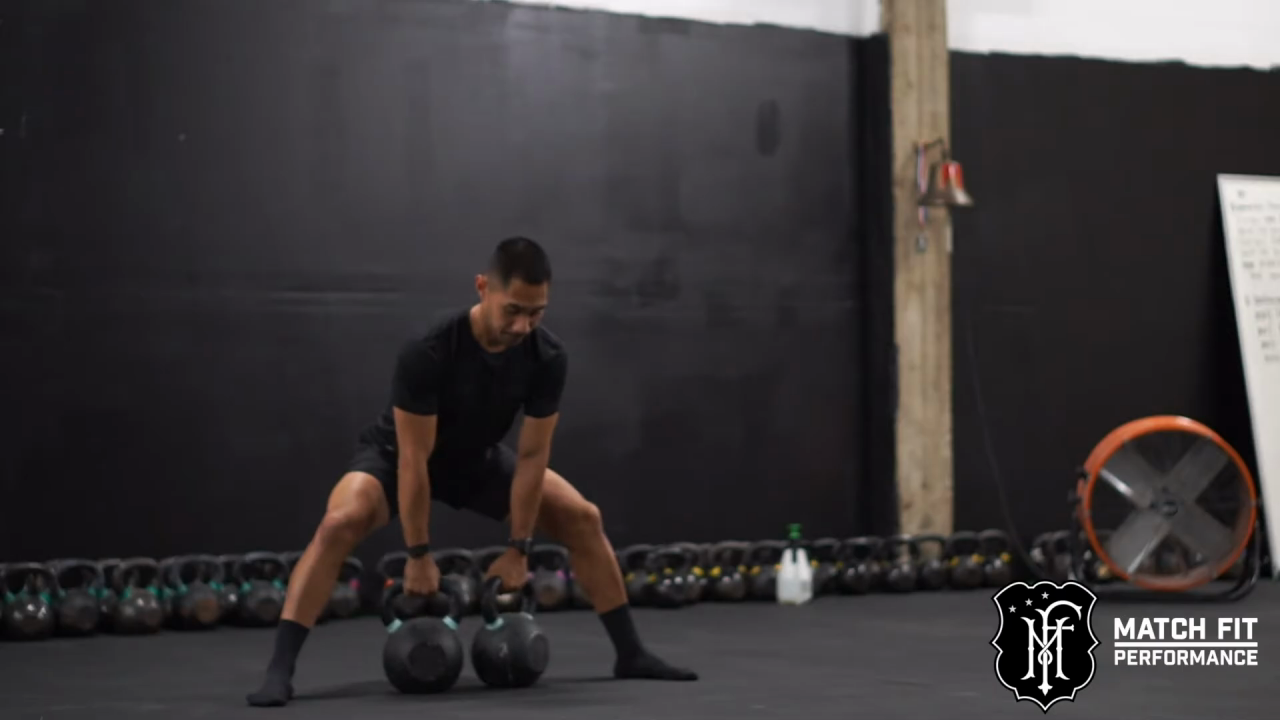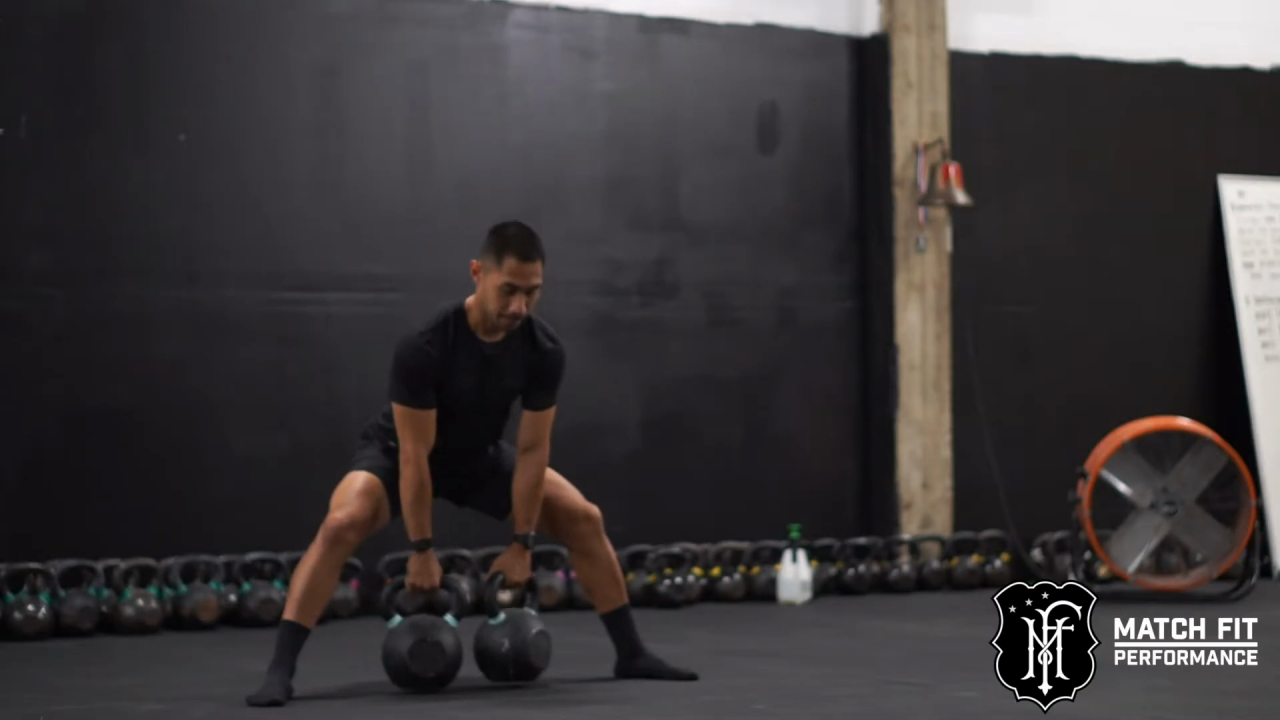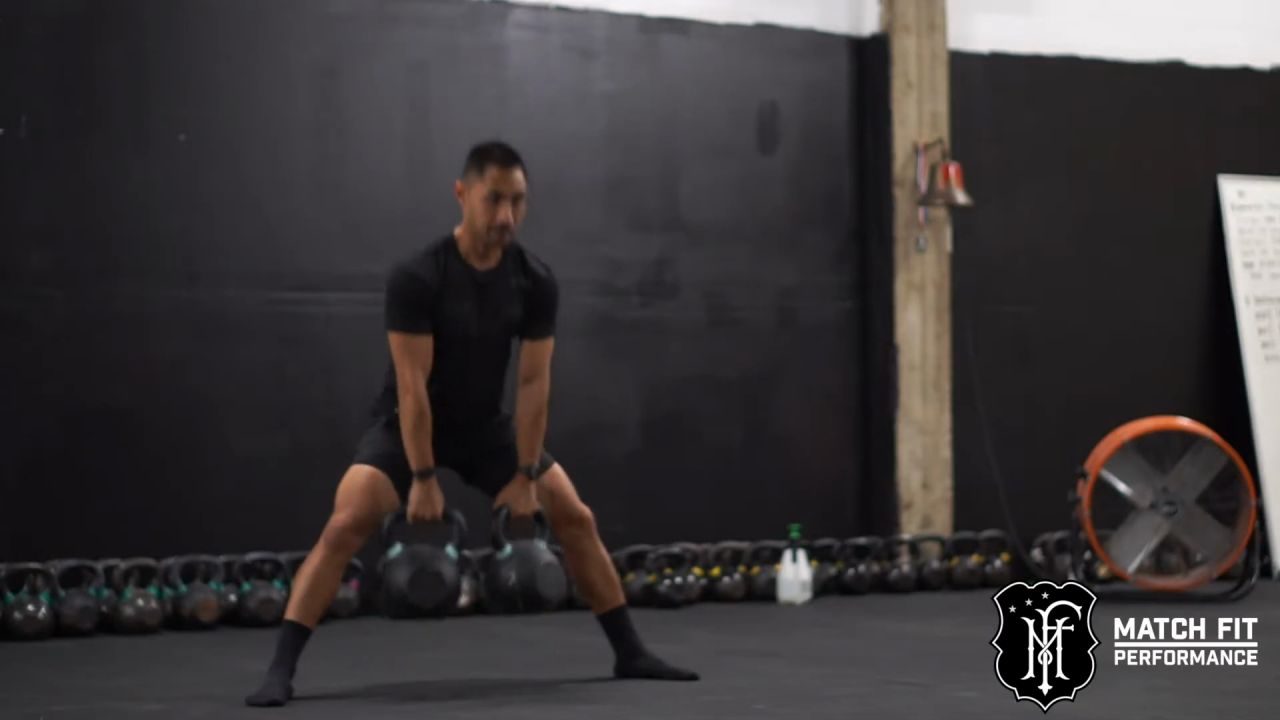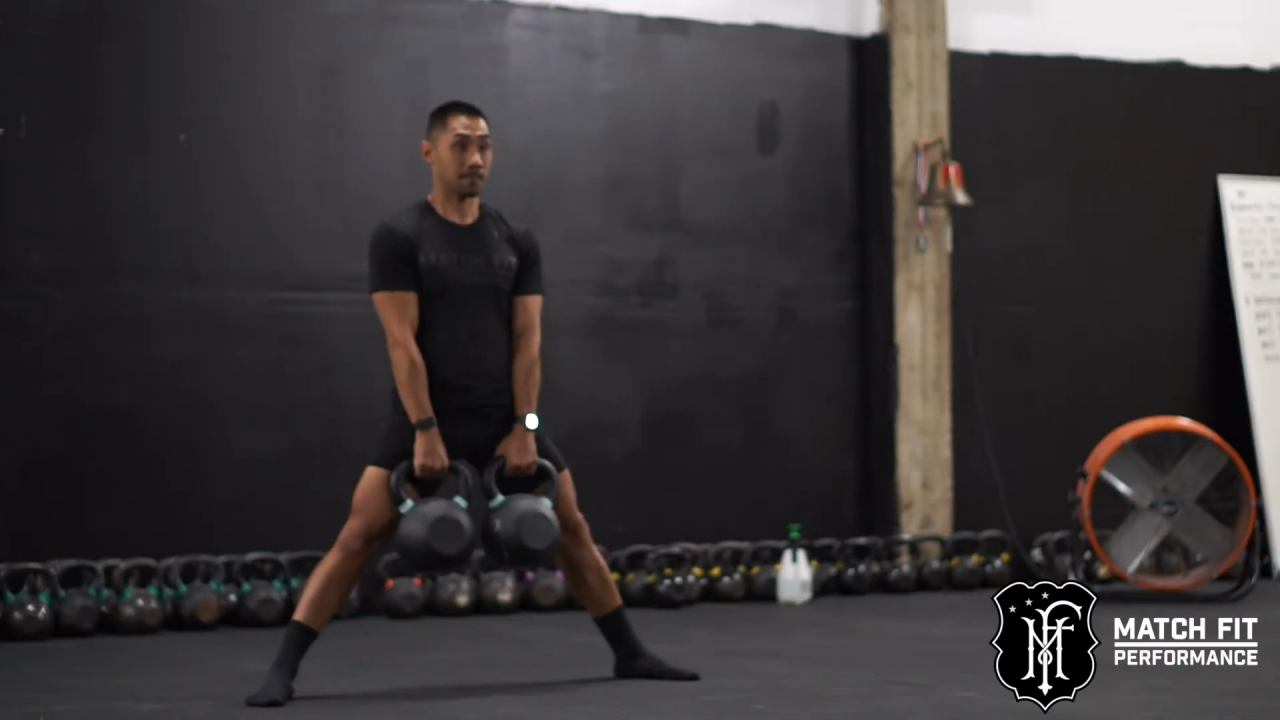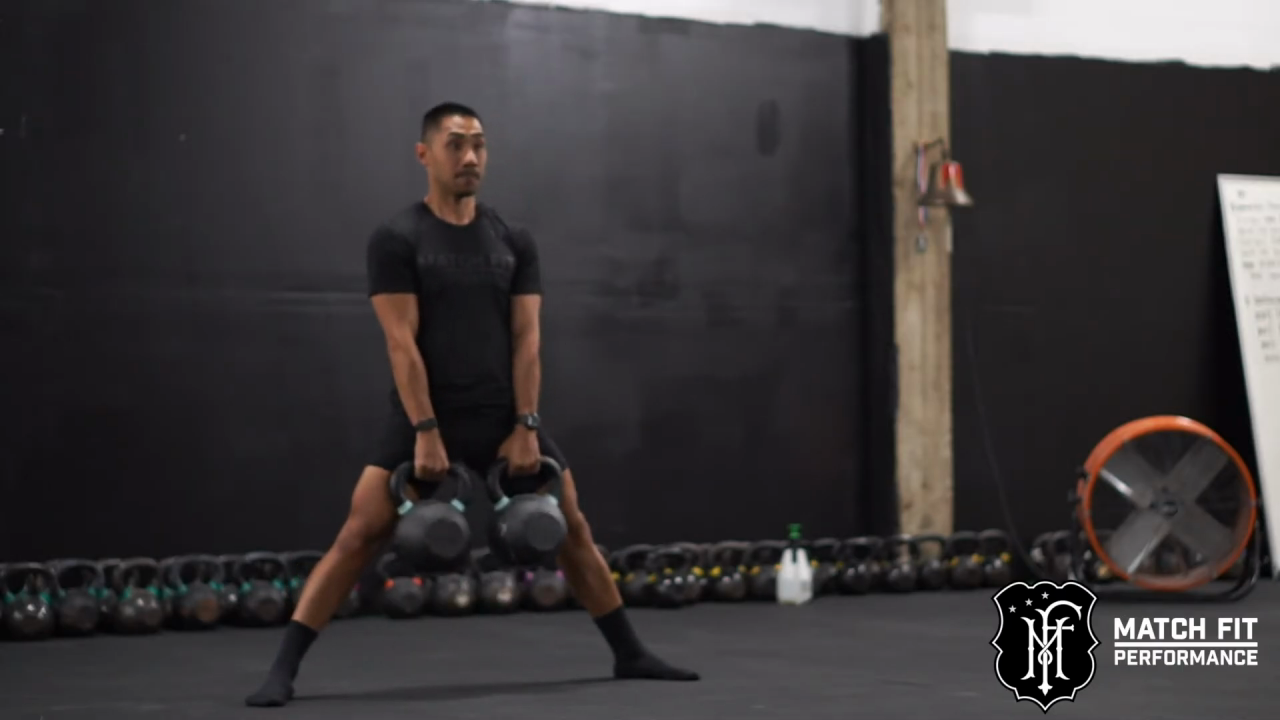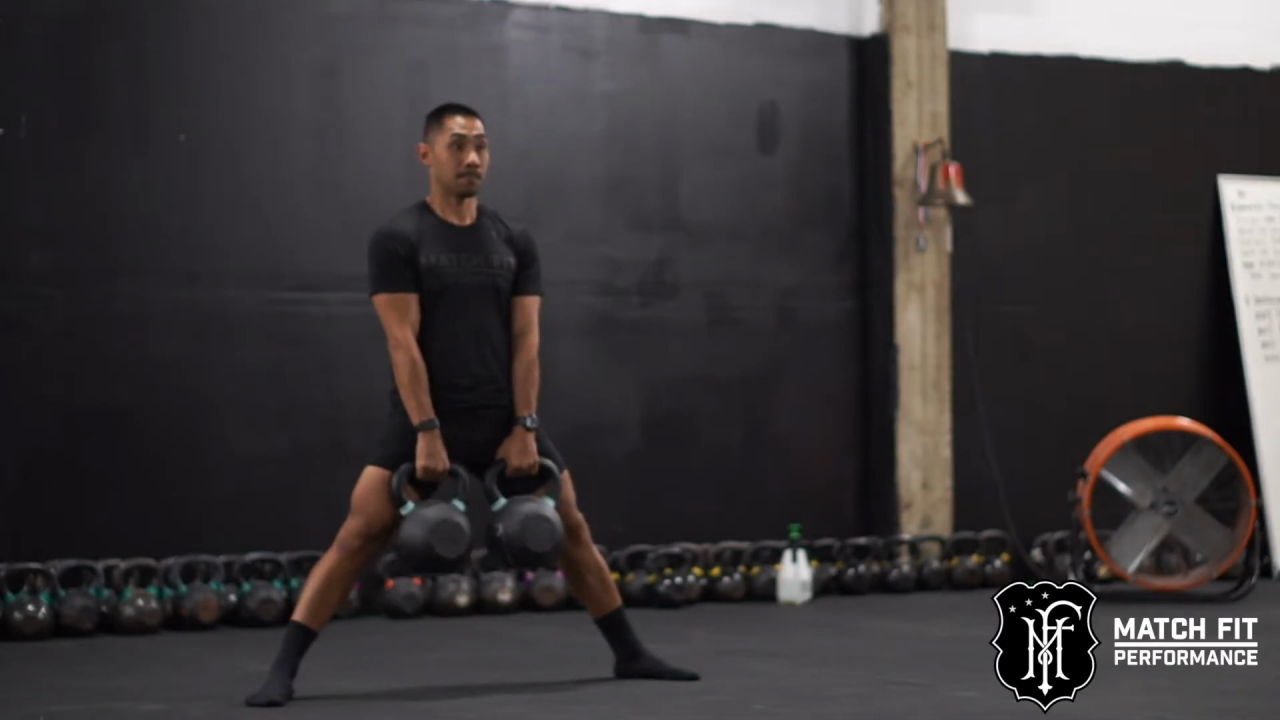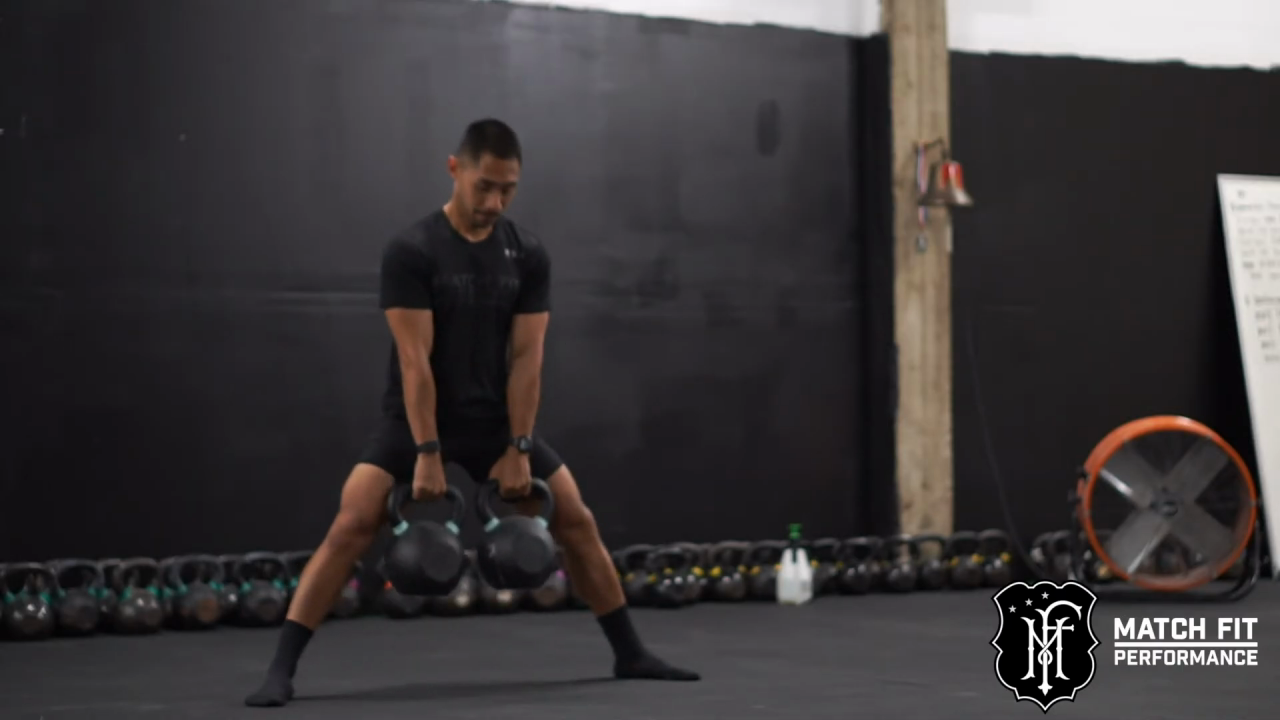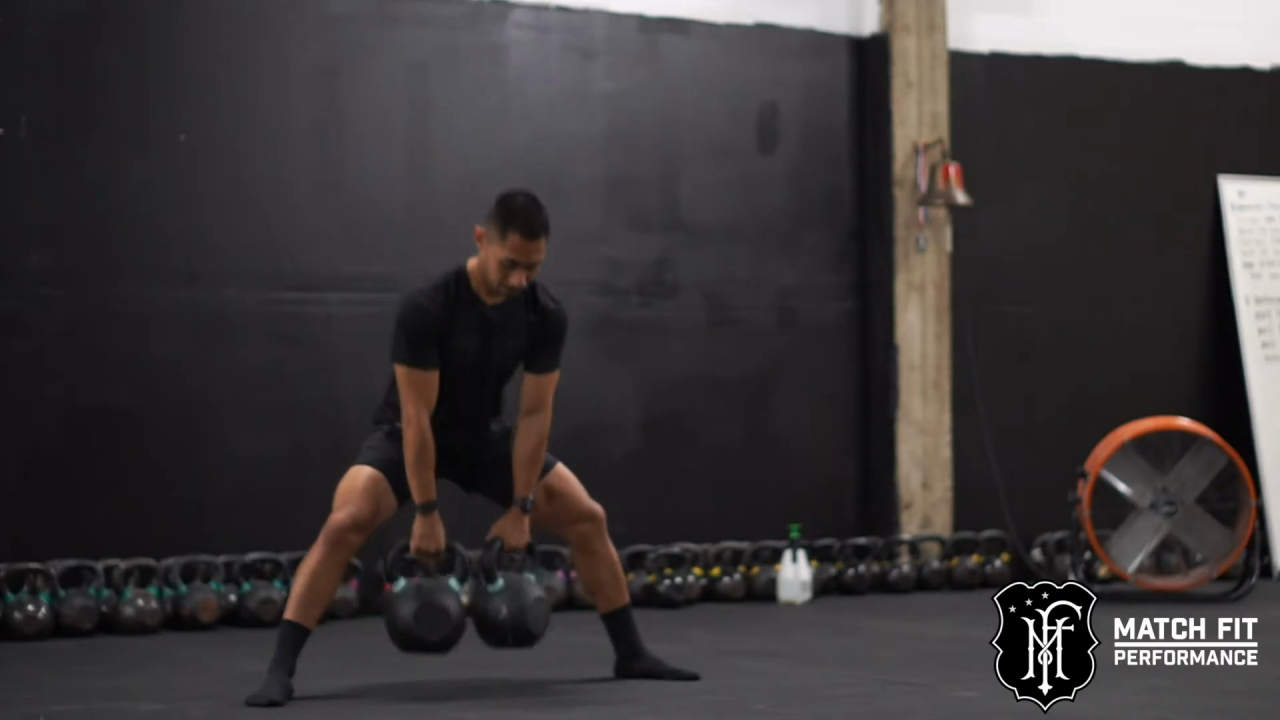
dt=0.4s
person 1, frame 1
left shoulder: (548, 357)
right shoulder: (426, 353)
left elbow: (532, 457)
right elbow: (413, 460)
left wrist: (517, 550)
right wrist: (419, 557)
left hip: (477, 458)
right hip: (396, 453)
left knee: (583, 517)
right knee: (339, 525)
left ankle: (630, 653)
right ankle: (280, 670)
person 1, frame 2
left shoulder: (544, 350)
right shoulder: (423, 347)
left elbow: (532, 450)
right elbow: (414, 456)
left wrist: (521, 545)
right wrist: (422, 551)
left hip: (478, 456)
right hip: (396, 452)
left knee: (585, 519)
right knee: (341, 526)
left ankle: (631, 653)
right ankle: (280, 670)
person 1, frame 3
left shoulder: (536, 281)
right shoulder: (417, 277)
left elbow: (533, 382)
right elbow: (412, 386)
left wrist: (525, 477)
right wrist: (423, 480)
left hip: (485, 427)
right hip: (406, 424)
left knee: (577, 521)
right knee: (345, 527)
left ankle: (631, 652)
right ankle: (280, 669)
person 1, frame 4
left shoulder: (517, 241)
right shoulder: (398, 236)
left elbow: (527, 340)
right elbow: (402, 341)
left wrist: (524, 428)
right wrist: (425, 431)
left hip: (503, 419)
right hip: (425, 418)
left knee: (571, 531)
right knee: (359, 538)
left ankle: (630, 654)
right ankle: (282, 670)
person 1, frame 5
left shoulder: (514, 242)
right shoulder: (396, 240)
left elbow: (526, 340)
right elbow: (402, 343)
left wrist: (526, 428)
right wrist: (426, 433)
left hip: (503, 419)
right hip: (425, 419)
left knee: (572, 530)
right knee: (358, 537)
left ankle: (630, 654)
right ankle: (283, 670)
person 1, frame 6
left shoulder: (515, 243)
right shoulder: (398, 238)
left elbow: (525, 341)
right elbow: (403, 343)
left wrist: (524, 429)
right wrist: (427, 433)
left hip: (502, 419)
right hip: (424, 420)
left knee: (572, 531)
right knee: (358, 537)
left ankle: (631, 654)
right ankle: (282, 671)
person 1, frame 7
left shoulder: (528, 254)
right shoulder: (411, 251)
left elbow: (526, 358)
right elbow: (415, 360)
left wrist: (519, 450)
right wrist: (427, 455)
left hip: (494, 421)
right hip: (416, 420)
left knee: (577, 524)
right knee: (350, 530)
left ankle: (631, 654)
right ankle: (280, 670)
person 1, frame 8
left shoulder: (546, 314)
right shoulder: (425, 308)
left elbow: (535, 413)
right elbow: (416, 418)
left wrist: (520, 510)
right wrist: (426, 514)
left hip: (484, 436)
right hip: (405, 436)
left knee: (587, 518)
right knee: (345, 524)
left ankle: (631, 653)
right ankle: (280, 669)
